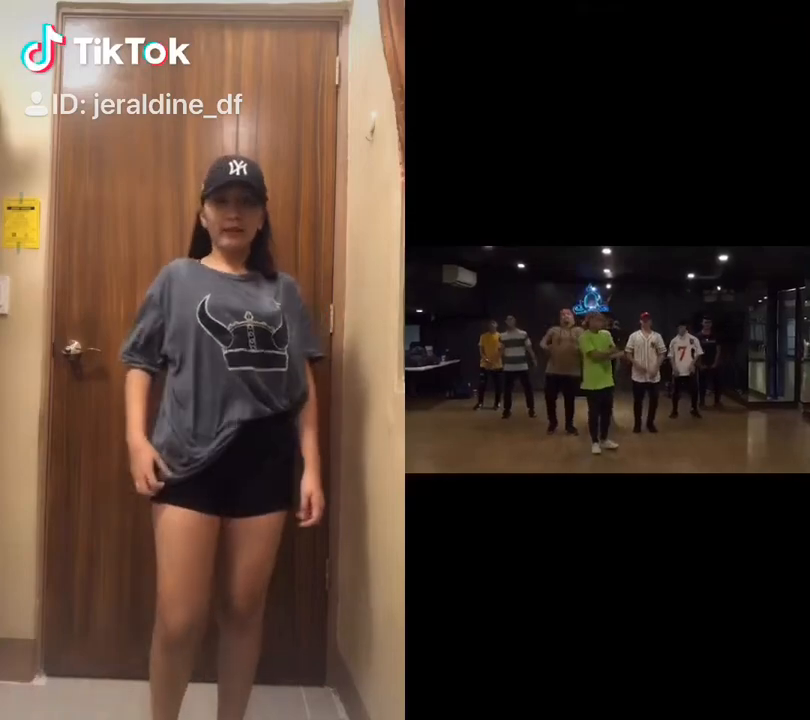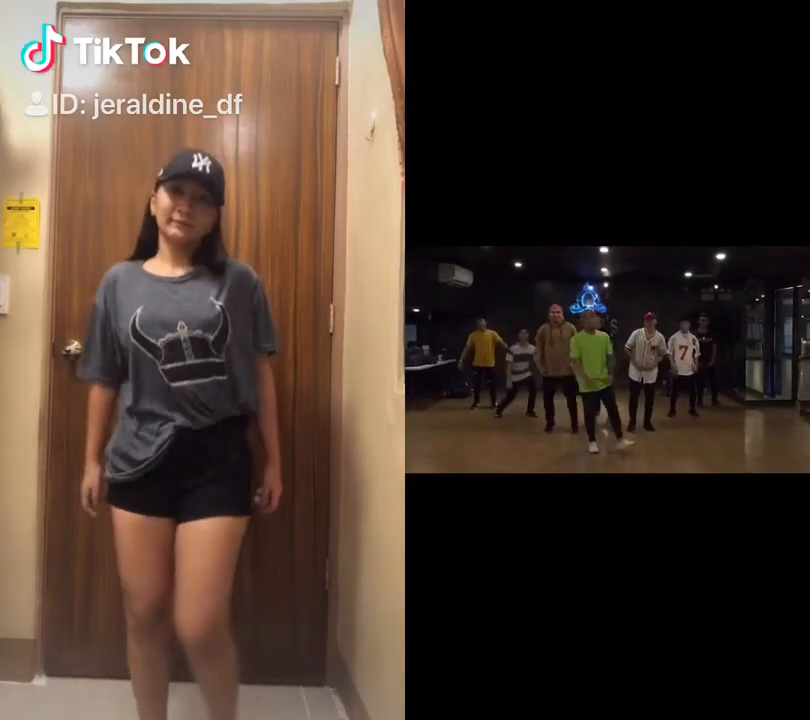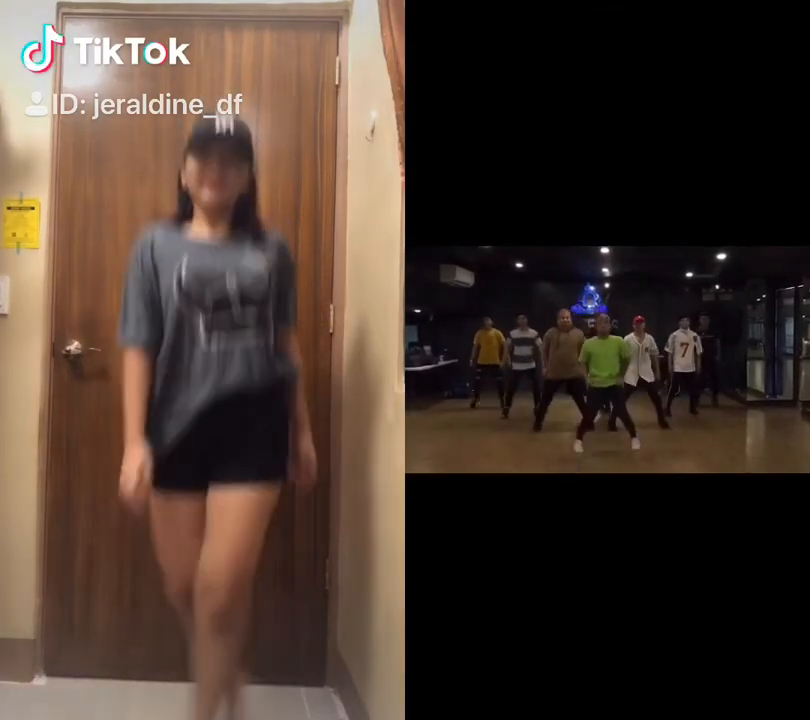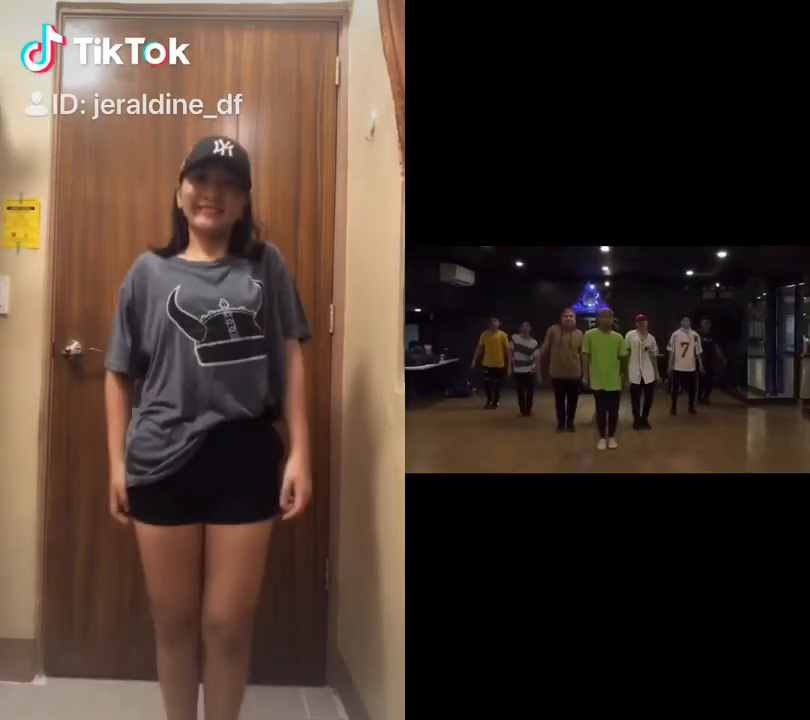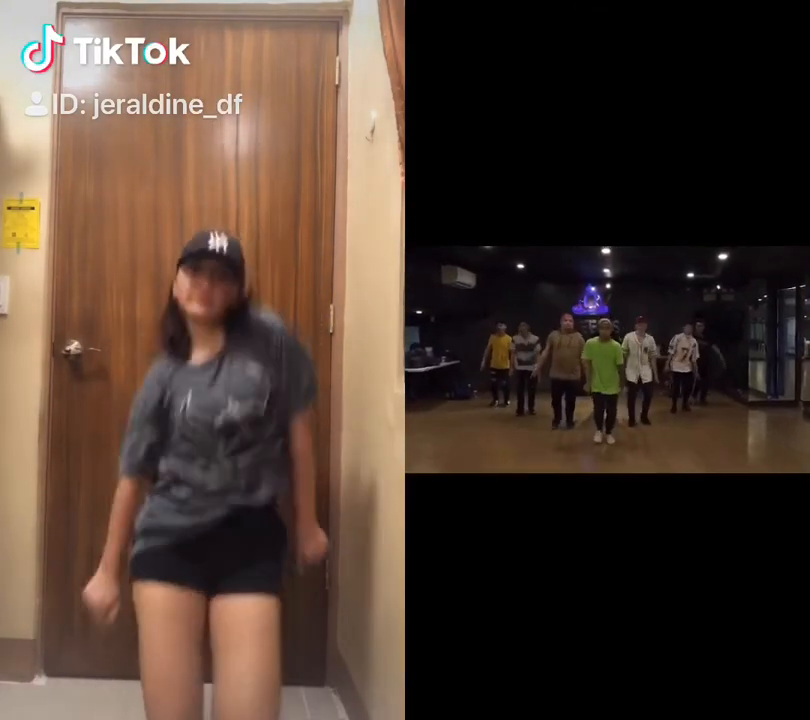
dt=1s
person 1, frame 1
left shoulder: (284, 290)
right shoulder: (177, 278)
left elbow: (304, 385)
right elbow: (140, 362)
left wrist: (311, 468)
right wrist: (137, 440)
left hip: (266, 459)
right hip: (189, 459)
left knee: (244, 609)
right knee: (178, 619)
person 1, frame 2
left shoulder: (238, 282)
right shoulder: (120, 282)
left elbow: (260, 374)
right elbow: (104, 379)
left wrist: (274, 460)
right wrist: (92, 460)
left hip: (217, 460)
right hip: (140, 461)
left knee: (200, 625)
right knee: (144, 614)
person 1, frame 3
left shoulder: (271, 250)
right shoulder: (157, 246)
left elbow: (285, 340)
right elbow: (137, 346)
left wrist: (302, 430)
right wrist: (134, 441)
left hip: (252, 432)
right hip: (178, 432)
left knee: (220, 593)
right knee: (184, 590)
person 1, frame 4
left shoulder: (266, 265)
right shoulder: (149, 272)
left elbow: (291, 360)
right elbow: (119, 375)
left wrist: (300, 453)
right wrist: (117, 463)
left hip: (245, 460)
right hip: (163, 462)
left knee: (229, 623)
right knee: (173, 622)
person 1, frame 5
left shoulder: (269, 337)
right shoulder: (164, 376)
left elbow: (298, 427)
right elbow: (133, 475)
left wrist: (308, 521)
right wrist: (107, 571)
left hip: (250, 538)
right hip: (170, 540)
